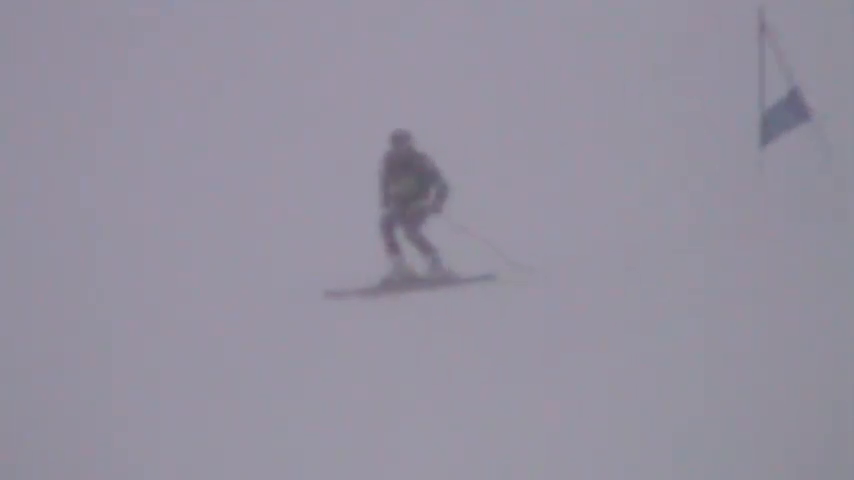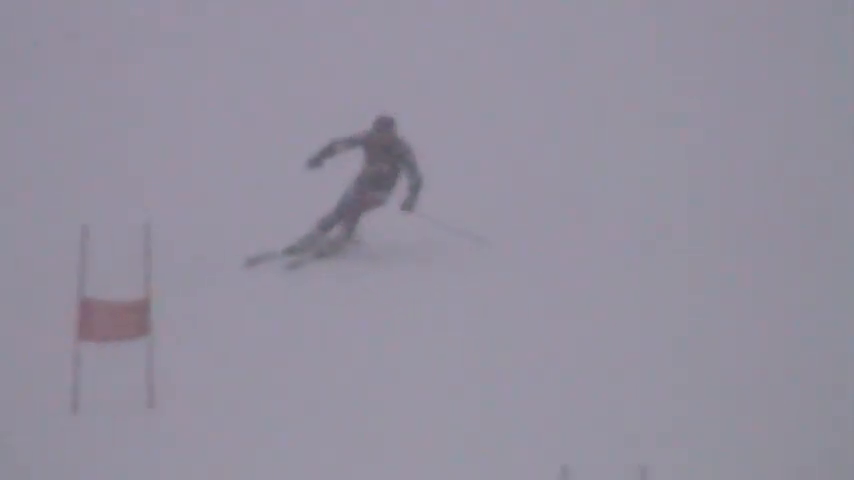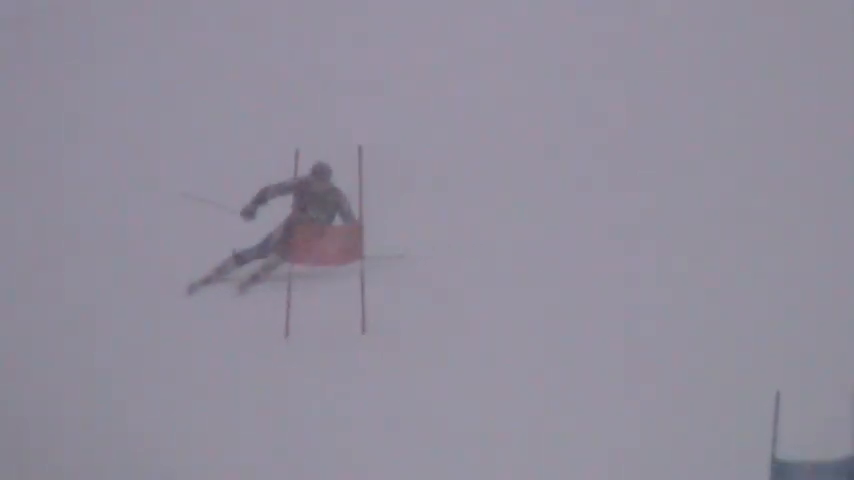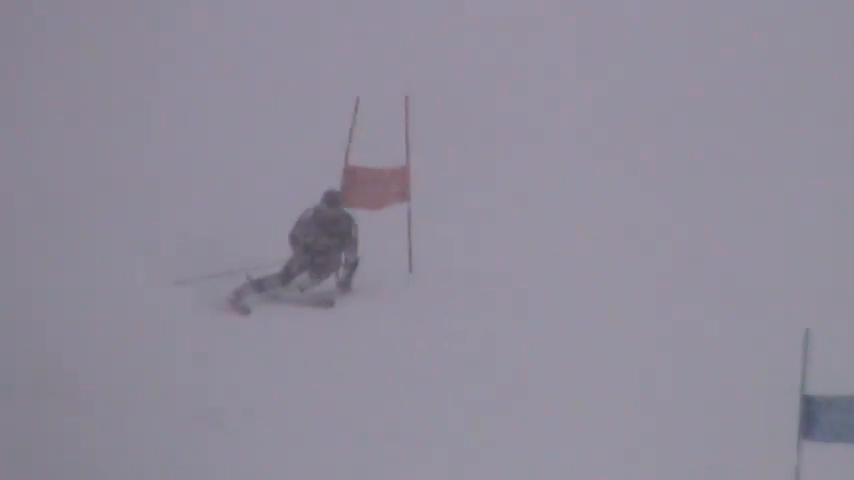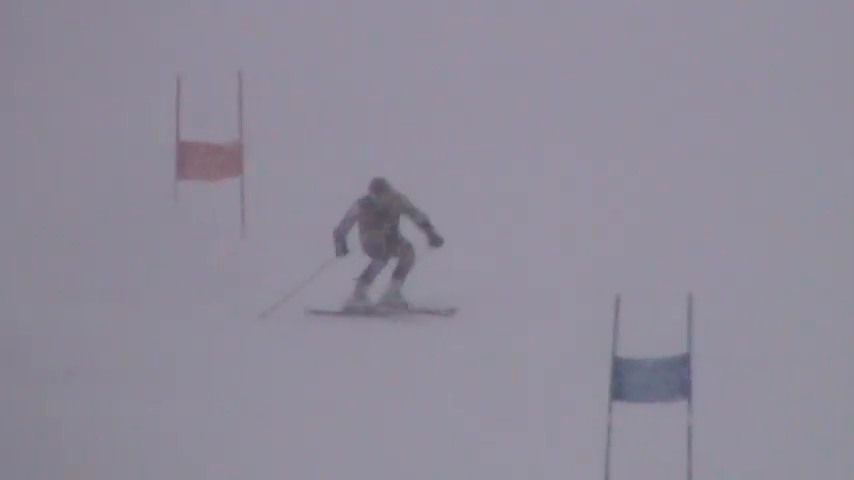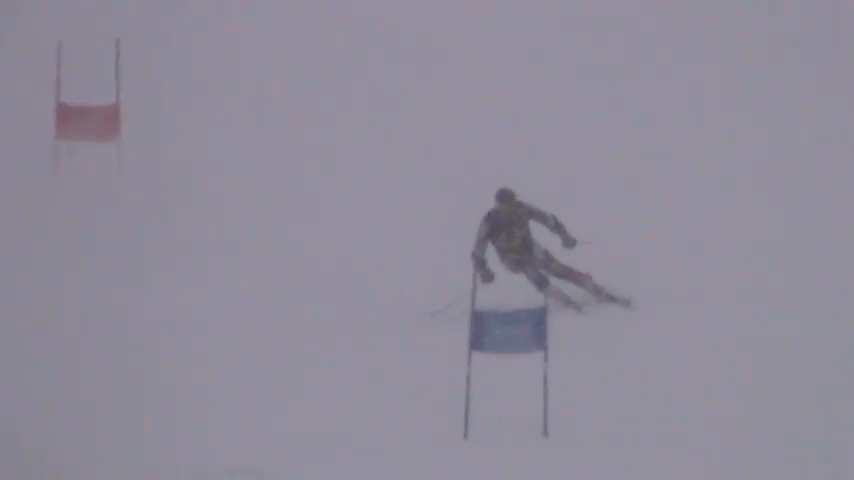
dt=0.4s
person 1, frame 1
left shoulder: (421, 160)
right shoulder: (390, 159)
left elbow: (442, 185)
right elbow: (385, 177)
left wrist: (438, 202)
right wrist: (385, 195)
left hip: (420, 204)
right hip: (400, 203)
left knee: (411, 232)
right knee: (386, 224)
left ankle: (437, 265)
right ankle: (400, 268)
person 1, frame 2
left shoulder: (403, 150)
right shoulder: (371, 138)
left elbow: (415, 178)
right elbow: (341, 144)
left wrist: (411, 199)
right wrist: (319, 156)
left hip: (379, 192)
right hip: (362, 183)
left knee: (352, 210)
right knee: (337, 213)
left ankle: (343, 238)
right ankle: (310, 240)
person 1, frame 3
left shoulder: (337, 197)
right shoulder: (301, 184)
left elbow: (351, 223)
right elbow: (271, 190)
right wrist: (253, 205)
right hip: (290, 228)
right knee: (257, 251)
left ankle: (259, 274)
right ankle: (212, 276)
person 1, frame 4
left shoulder: (348, 223)
right shoulder: (313, 213)
left elbow: (352, 254)
right elbow: (295, 236)
left wrist: (347, 278)
right wrist: (300, 255)
left hip: (325, 260)
right hip: (306, 255)
left knee: (333, 261)
right knee: (283, 278)
left ankle: (306, 288)
right ankle: (241, 292)
person 1, frame 5
left shoulder: (396, 199)
right shoulder: (361, 206)
left elbow: (418, 216)
right elbow: (341, 230)
left wrist: (432, 235)
right wrist: (340, 246)
left hip: (391, 238)
right hip: (372, 243)
left knee: (408, 252)
right knee: (381, 258)
left ankle: (391, 296)
right ankle: (358, 296)
person 1, frame 6
left shoulder: (522, 208)
right shoulder: (489, 222)
left elbow: (548, 219)
right elbow: (478, 251)
left wrist: (565, 236)
right wrist: (483, 271)
left hip: (531, 249)
right hip: (512, 259)
left knee: (563, 272)
right knee: (532, 273)
left ankle: (601, 293)
right ankle: (562, 298)
